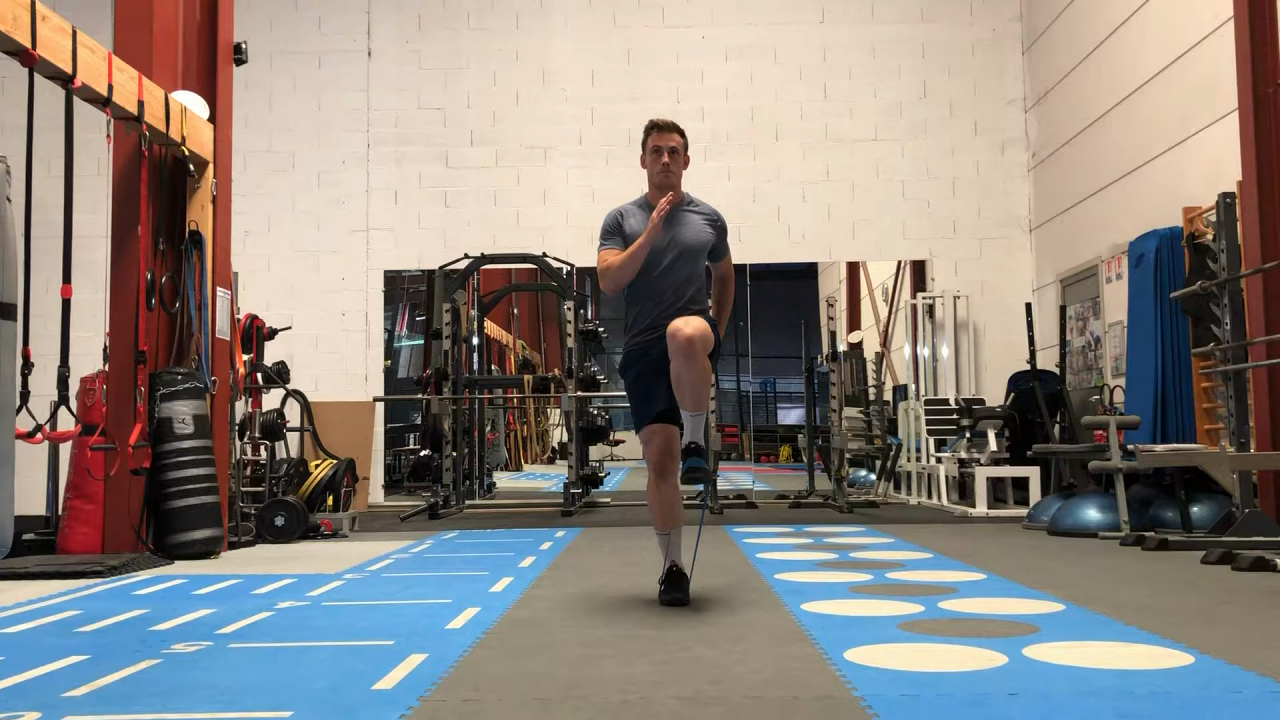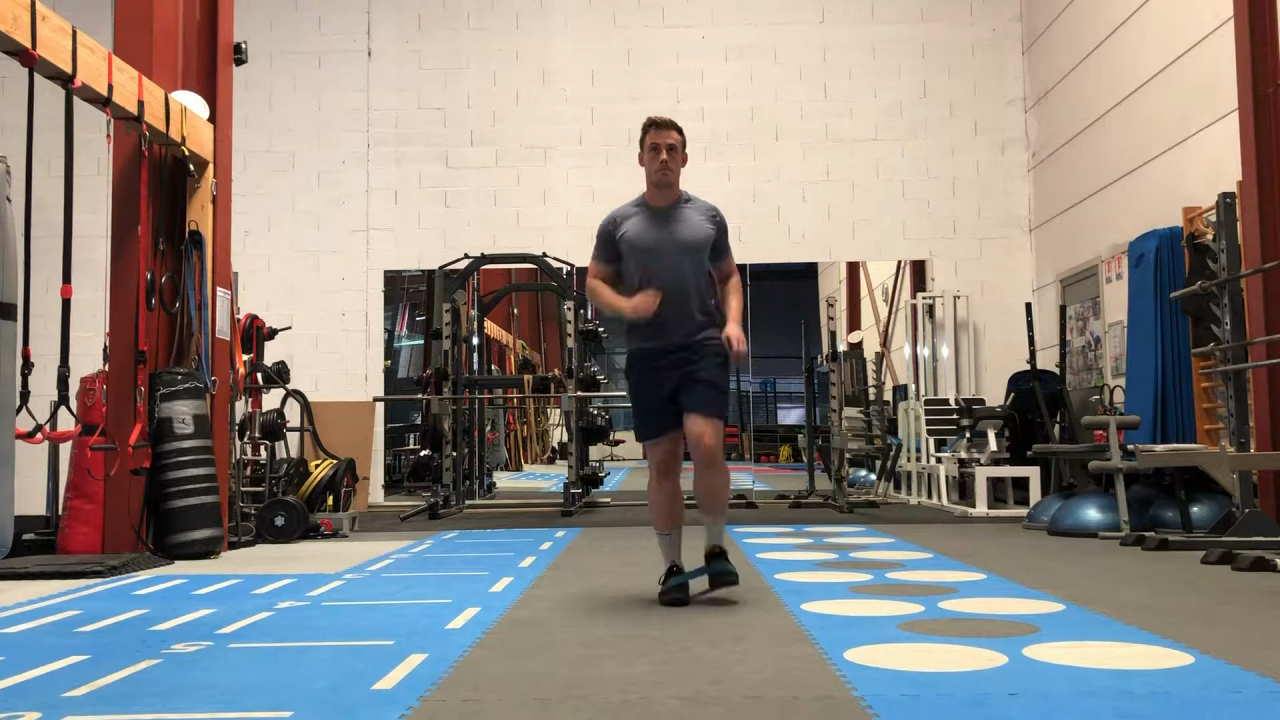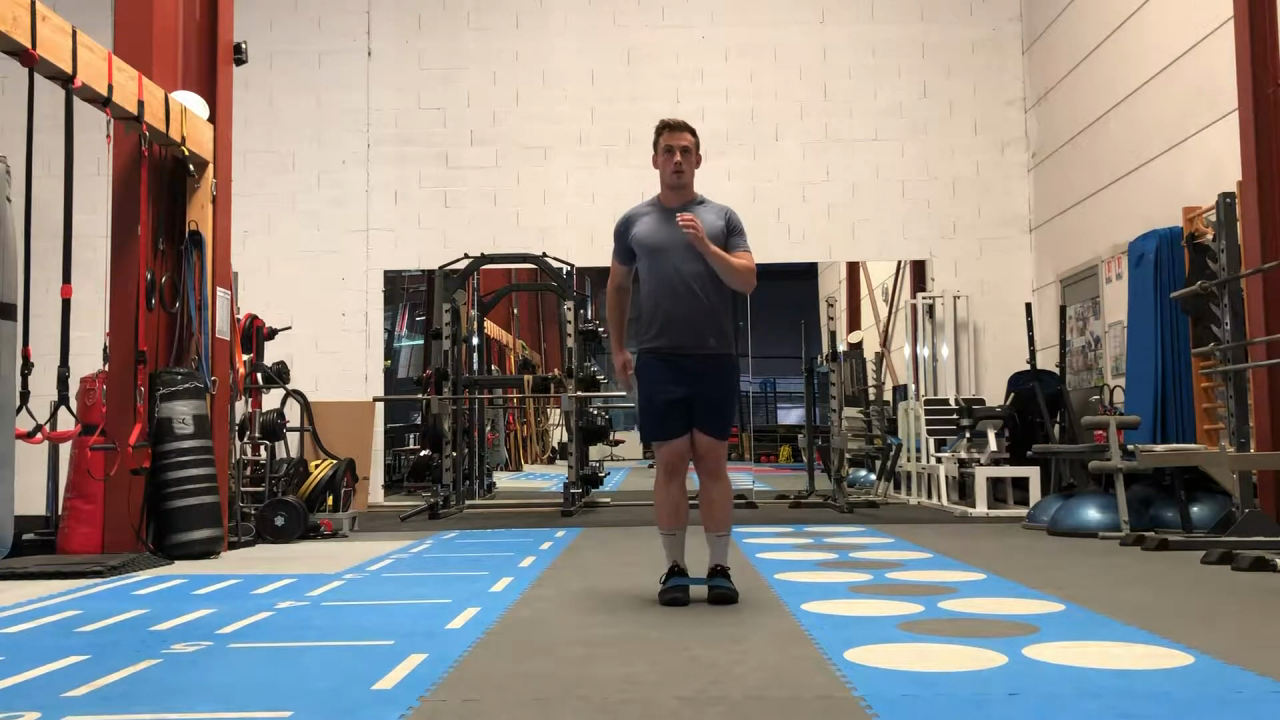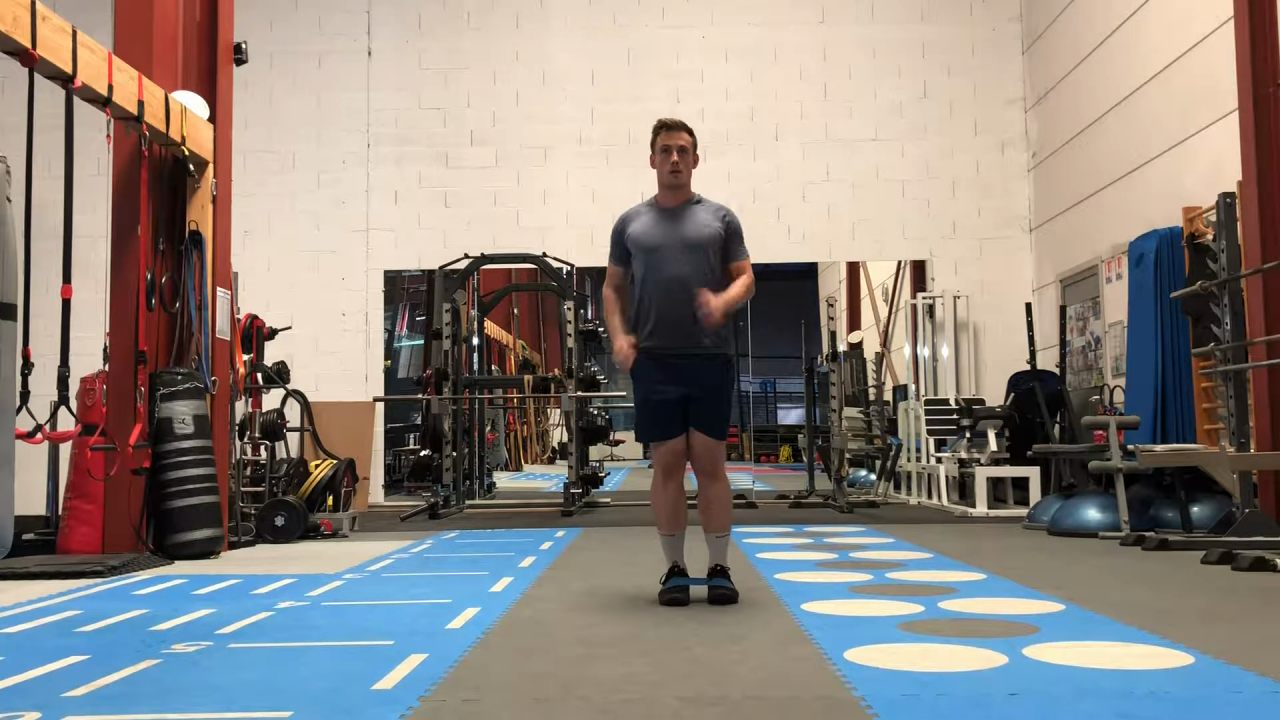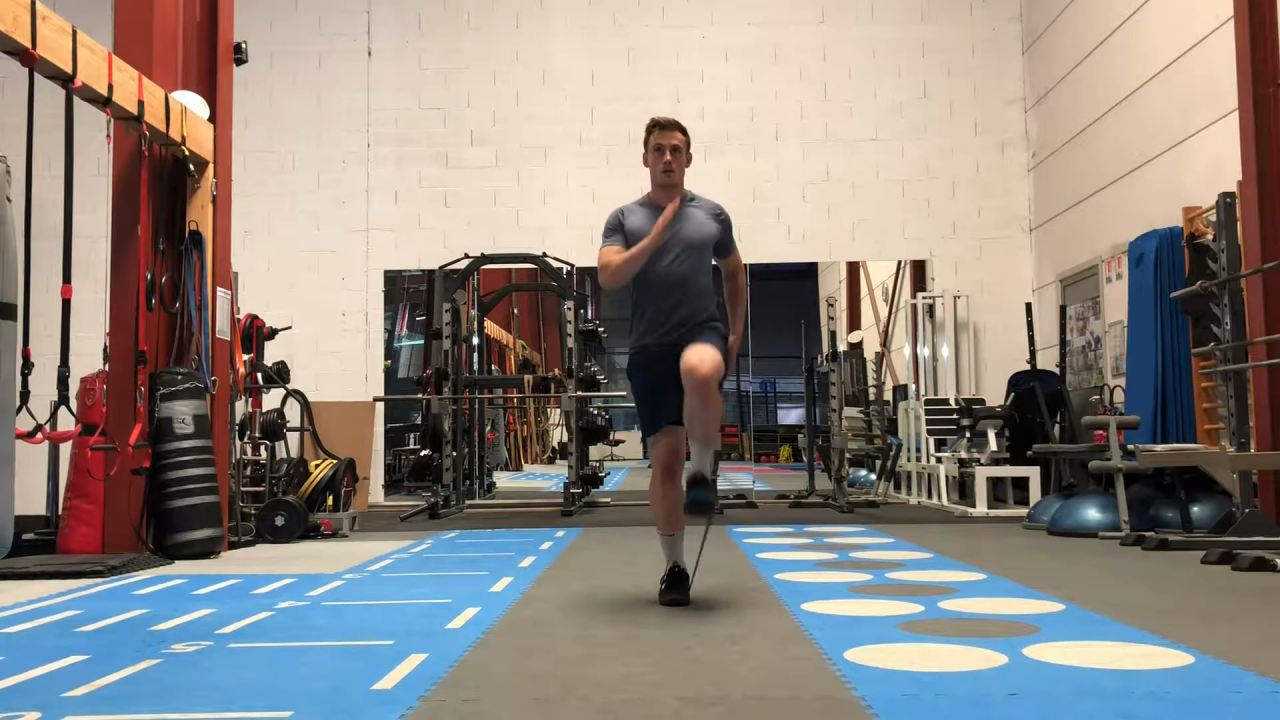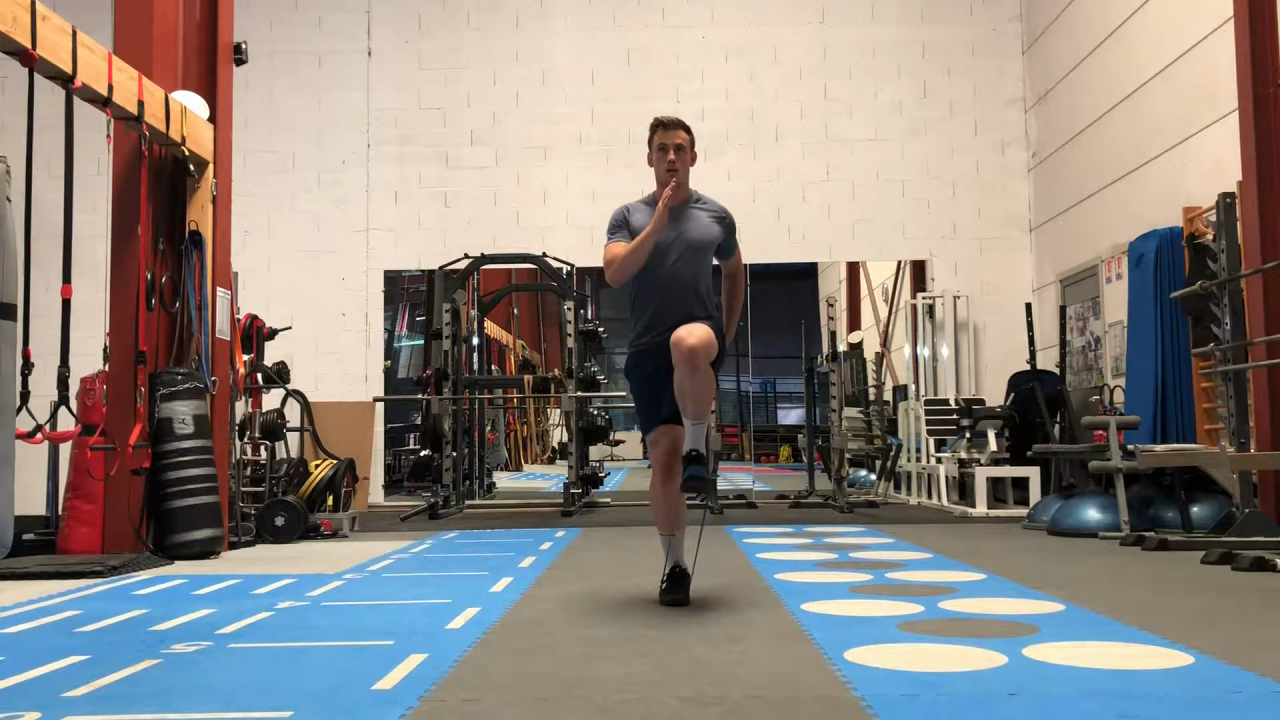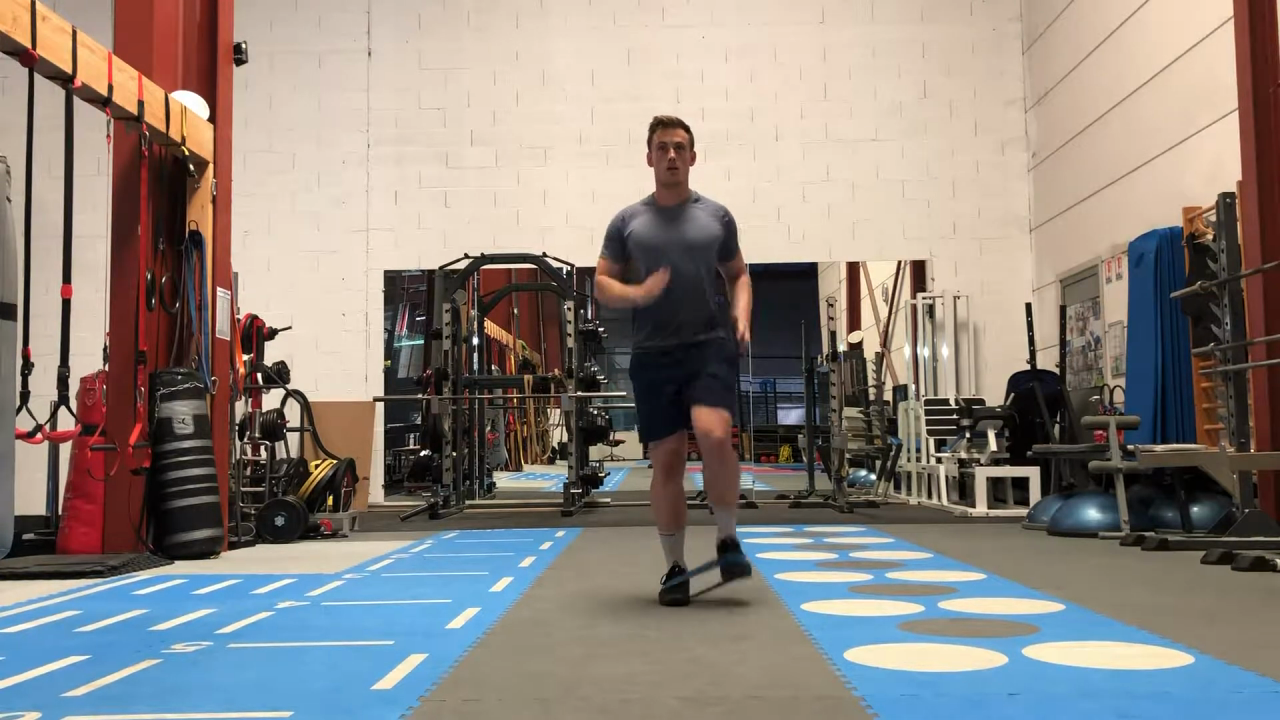
dt=0.4s
person 1, frame 1
left shoulder: (709, 217)
right shoulder: (622, 218)
left elbow: (724, 277)
right elbow: (609, 280)
left wrist: (716, 330)
right wrist: (651, 233)
left hip: (692, 329)
right hip: (643, 348)
left knee: (684, 336)
right knee: (660, 457)
left ankle: (695, 444)
right ankle: (673, 567)
person 1, frame 2
left shoulder: (708, 216)
right shoulder: (618, 222)
left elbow: (728, 276)
right elbow: (595, 282)
left wrist: (733, 323)
right wrist: (624, 305)
left hip: (703, 349)
right hip: (649, 358)
left knee: (706, 449)
right knee: (664, 462)
left ankle: (716, 551)
right ankle: (672, 568)
person 1, frame 3
left shoulder: (722, 217)
right shoulder: (633, 222)
left elbow: (747, 280)
right elbow: (617, 287)
left wrist: (705, 245)
right wrist: (618, 349)
left hip: (714, 358)
right hip: (657, 361)
left knee: (711, 462)
right knee: (670, 463)
left ankle: (719, 568)
right ankle: (675, 569)
person 1, frame 4
left shoulder: (720, 217)
right shoulder: (630, 222)
left elbow: (745, 277)
right elbow: (613, 286)
left wrist: (724, 303)
right wrist: (618, 334)
left hip: (709, 358)
right hip: (654, 360)
left knee: (709, 464)
right knee: (667, 463)
left ankle: (718, 569)
right ankle: (675, 568)
person 1, frame 5
left shoulder: (713, 213)
right shoulder: (625, 217)
left elbow: (735, 272)
right elbow: (608, 276)
left wrist: (735, 330)
right wrist: (656, 233)
left hip: (702, 336)
right hip: (650, 349)
left knee: (698, 372)
right knee: (664, 458)
left ankle: (701, 473)
right ankle: (674, 568)
person 1, frame 6
left shoulder: (717, 215)
right shoulder: (629, 215)
left elbow: (734, 272)
right elbow: (614, 273)
left wrist: (728, 330)
right wrist: (657, 222)
left hip: (698, 332)
right hip: (648, 348)
left knee: (687, 344)
right knee: (662, 458)
left ankle: (696, 450)
right ankle: (675, 568)
person 1, frame 7
left shoulder: (717, 215)
right shoulder: (628, 221)
left elbow: (738, 274)
right elbow: (601, 282)
left wrist: (742, 316)
right wrist: (636, 294)
left hip: (709, 345)
right hip: (653, 356)
left knee: (716, 437)
right knee: (667, 462)
left ankle: (728, 538)
right ankle: (675, 568)
